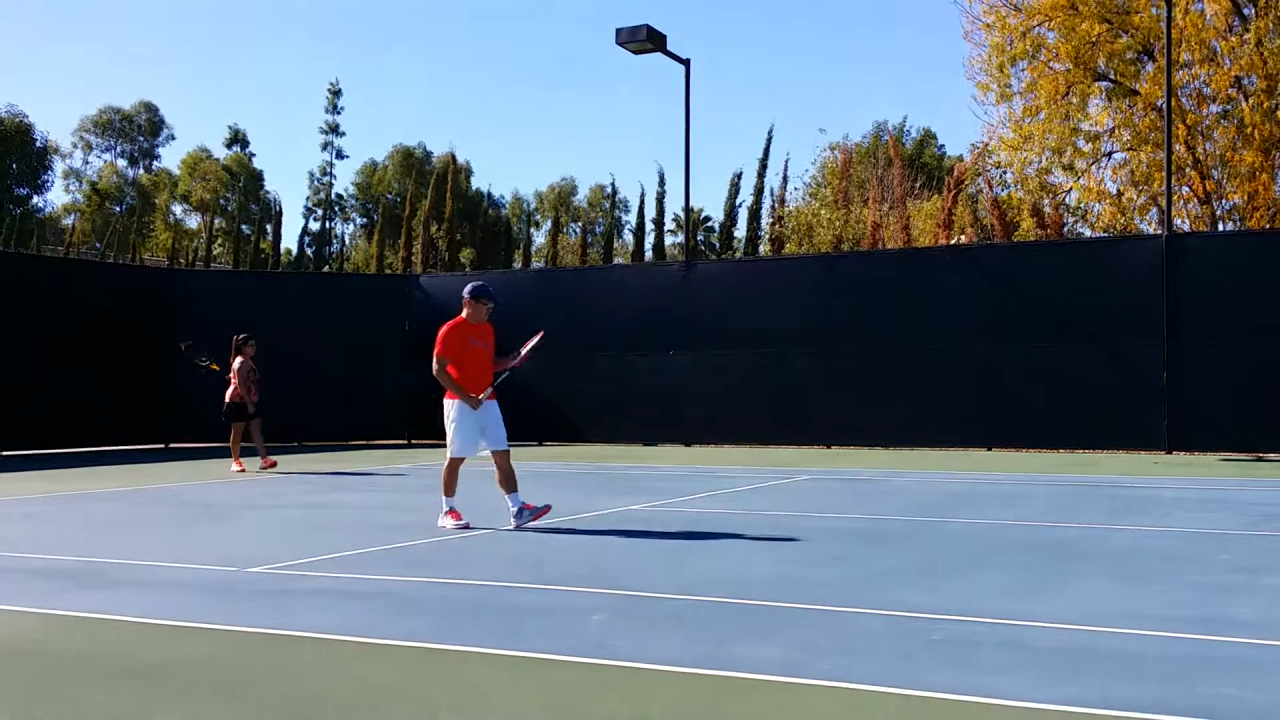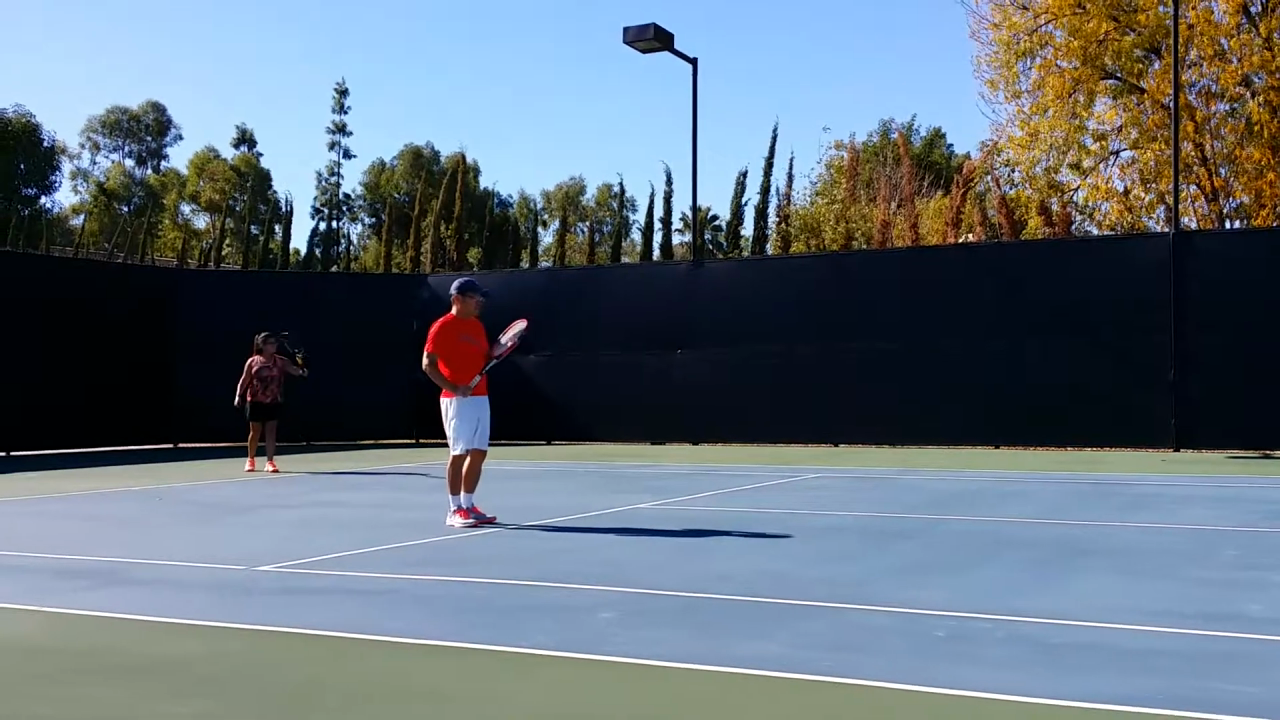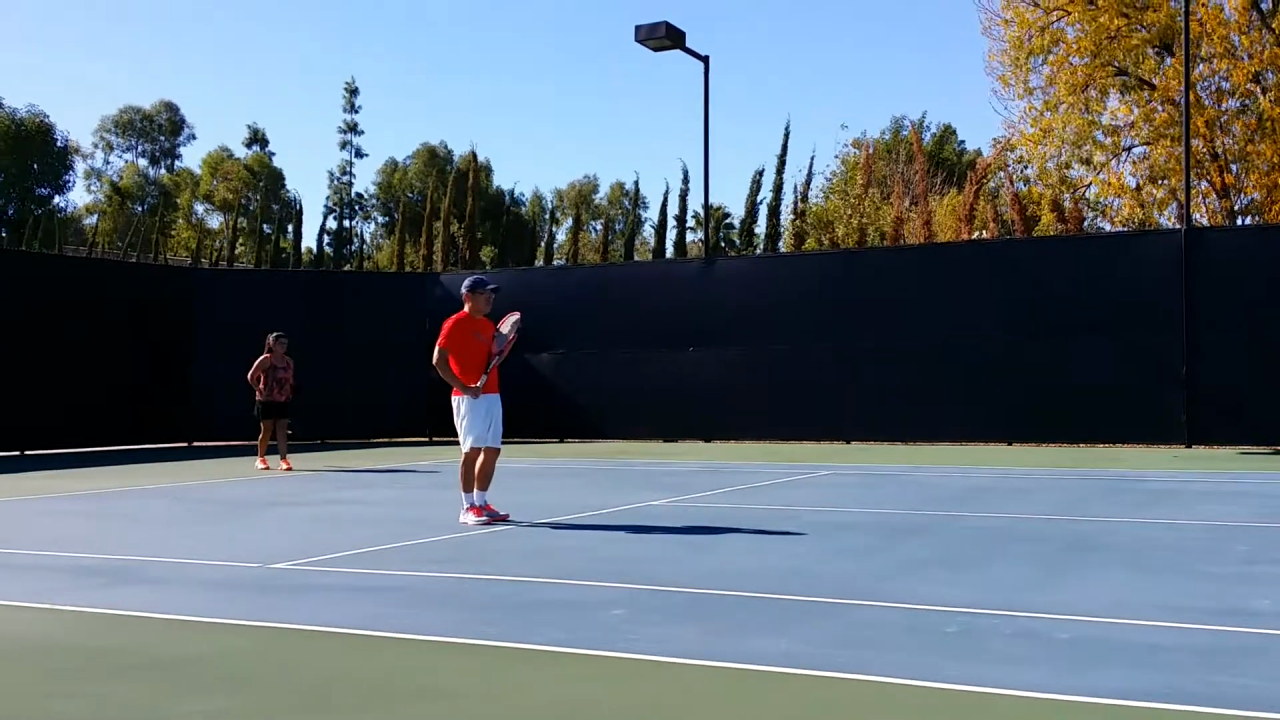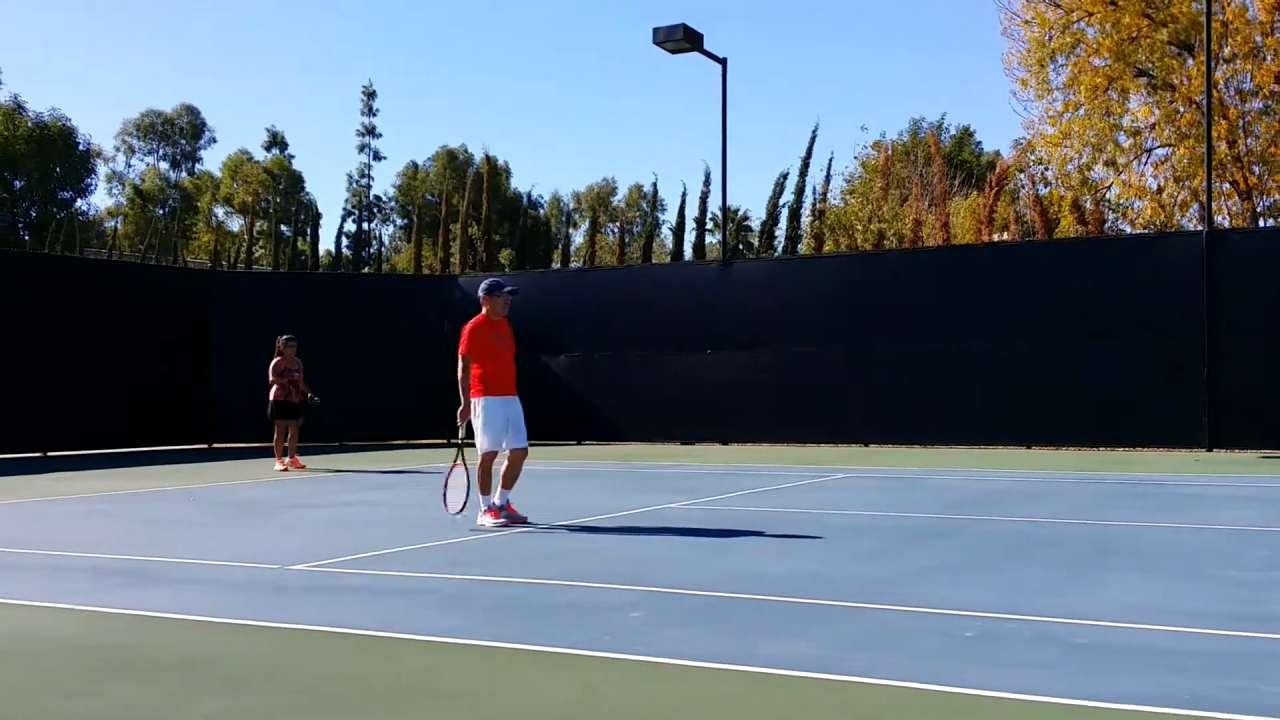
dt=0.7s
person 1, frame 1
left shoulder: (487, 330)
right shoulder: (451, 330)
right elbow: (438, 369)
left wrist: (509, 362)
right wrist: (465, 397)
left hip: (487, 403)
right hip: (460, 404)
left knee: (502, 455)
right knee: (456, 457)
left ankle: (517, 510)
right ankle: (447, 511)
person 1, frame 2
left shoulder: (478, 326)
right shoulder: (443, 326)
right elbow: (428, 364)
left wrist: (497, 351)
right wrist: (453, 388)
left hip: (480, 398)
right hip: (457, 400)
left knee: (478, 453)
right knee: (459, 454)
left ankle: (468, 506)
right ankle: (454, 511)
person 1, frame 3
left shoulder: (488, 325)
right shoulder: (456, 324)
right elbow: (439, 360)
right wrist: (463, 387)
left hip: (492, 396)
right hip: (469, 398)
left knee: (492, 452)
right knee: (472, 451)
left ankle: (481, 503)
right ankle: (468, 508)
person 1, frame 4
left shoulder: (505, 326)
right shoulder: (475, 327)
right elbow: (464, 366)
right wrist: (465, 403)
left hip: (510, 398)
right hip: (487, 399)
left knee: (519, 452)
right knee: (489, 453)
left ankle: (501, 504)
right ankle: (486, 510)
